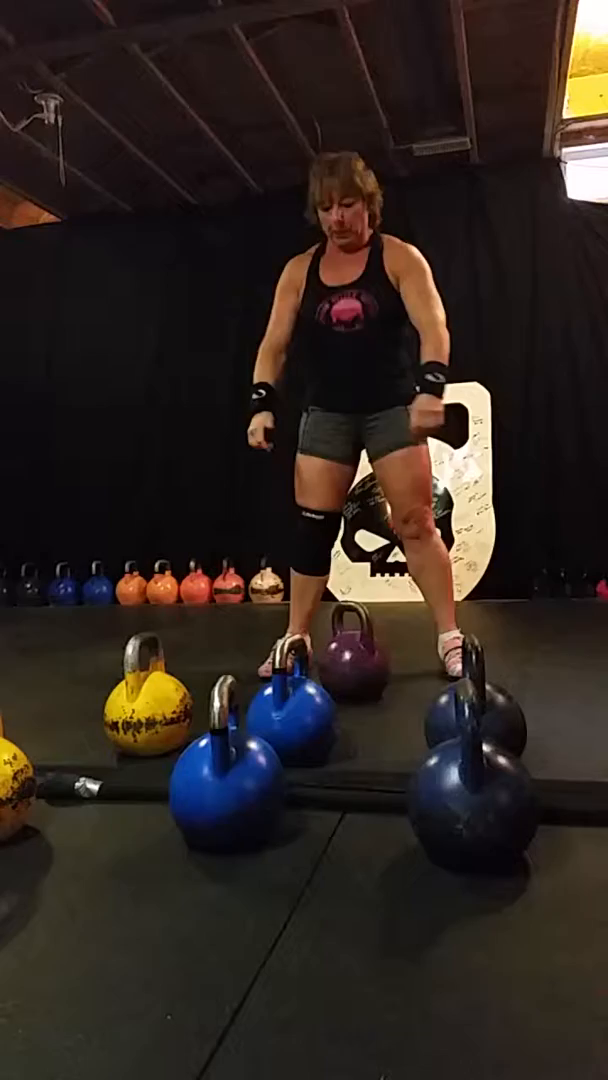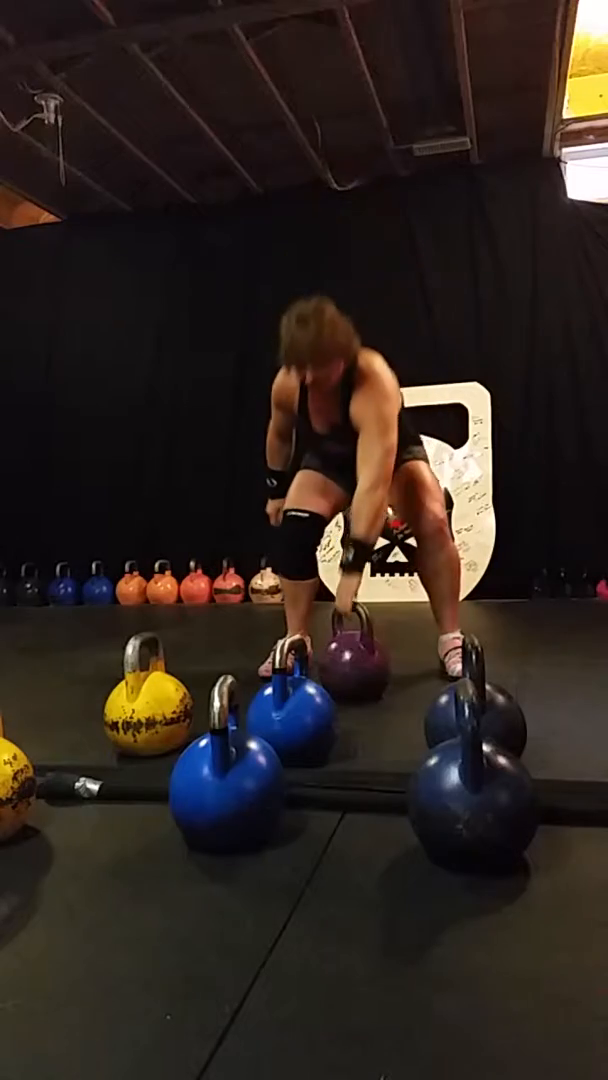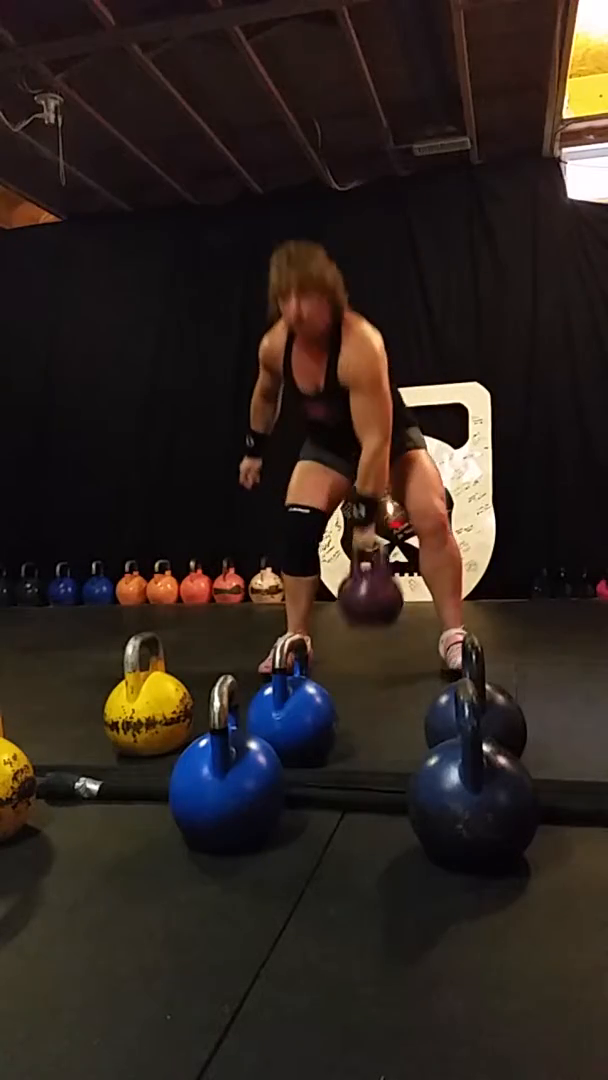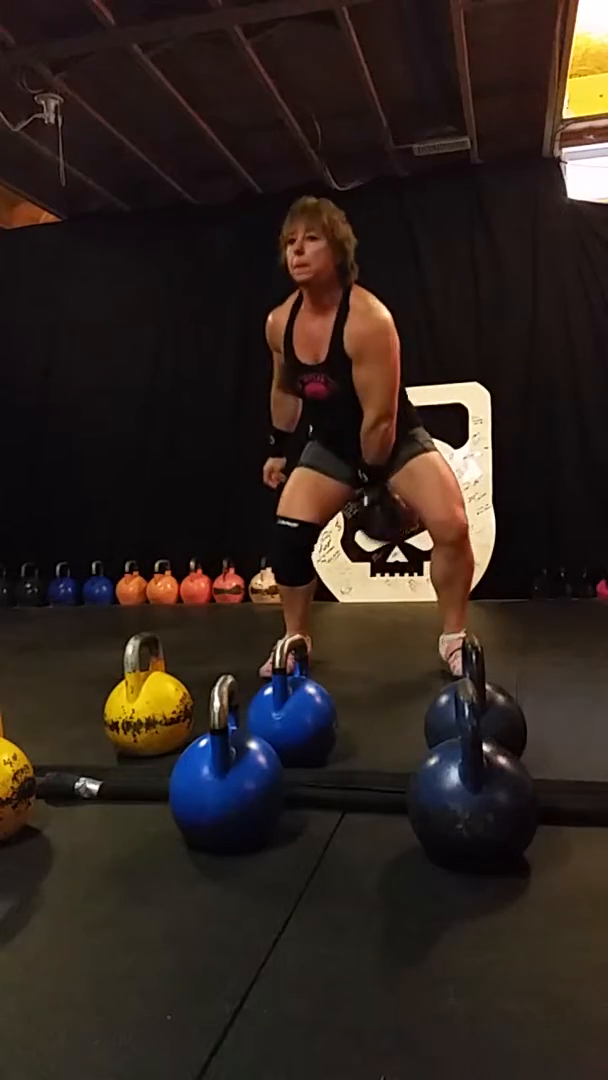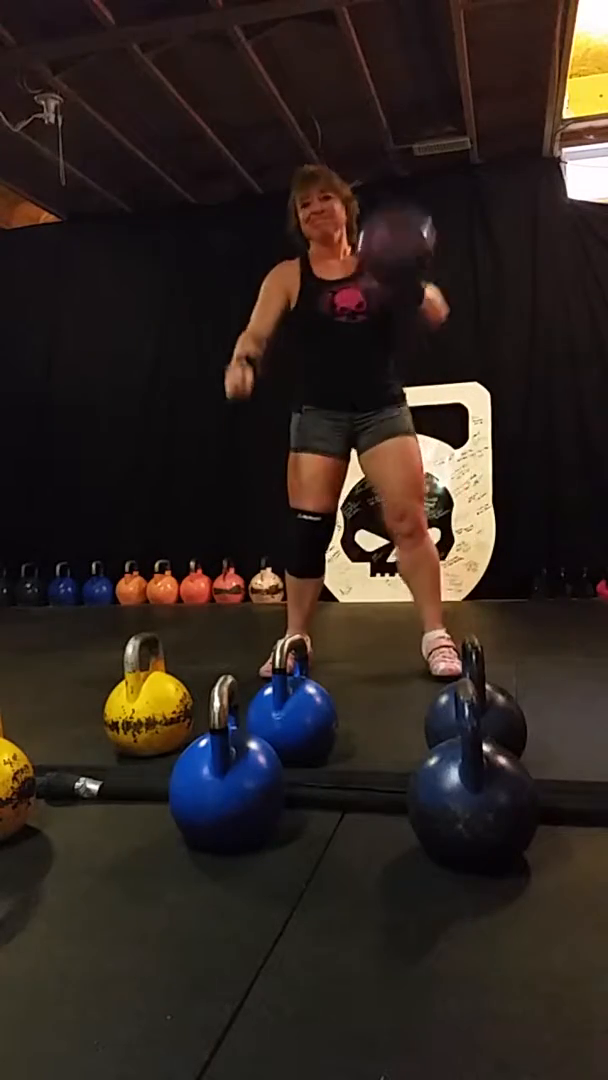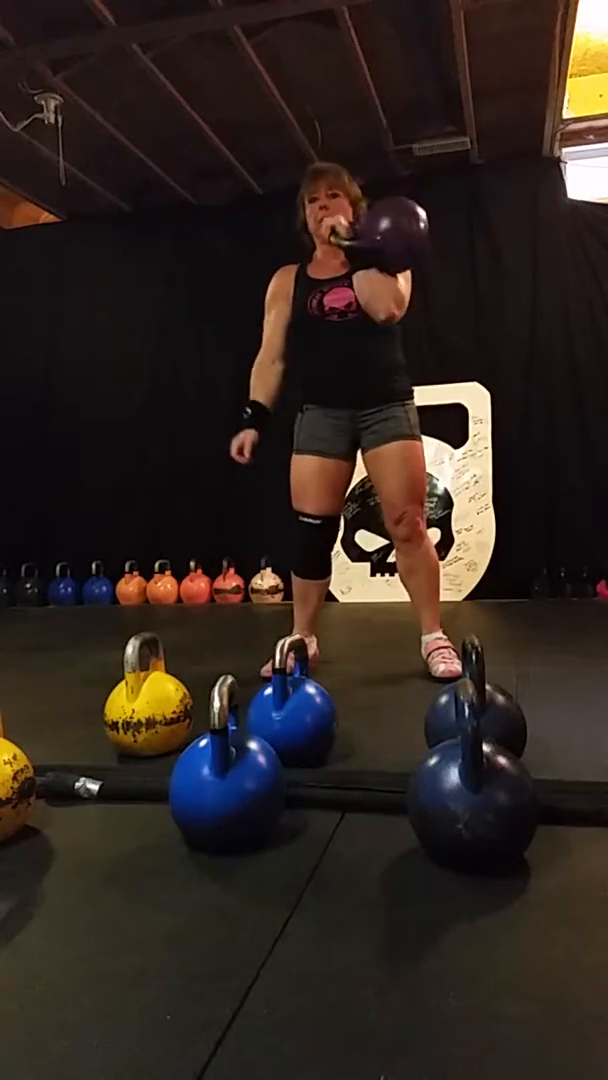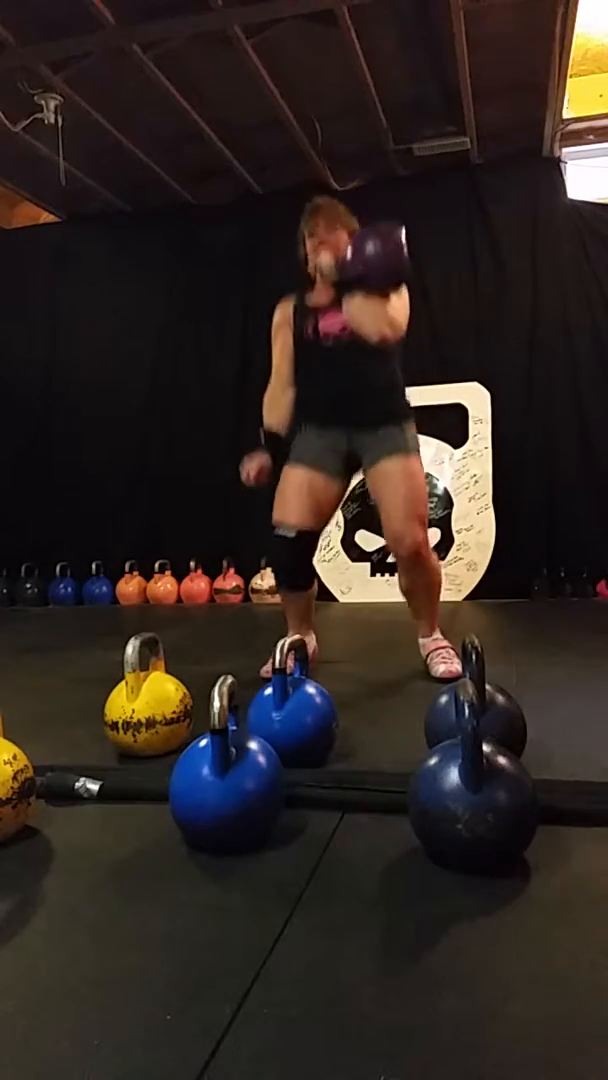
dt=0.5s
person 1, frame 1
left shoulder: (399, 258)
right shoulder: (299, 271)
left elbow: (432, 326)
right elbow: (273, 347)
left wrist: (431, 388)
right wrist: (261, 403)
left hip: (393, 408)
right hip: (327, 412)
left knee: (415, 522)
right knee: (312, 527)
left ankle: (451, 640)
right ankle: (296, 643)
person 1, frame 2
left shoulder: (374, 385)
right shoulder: (286, 385)
left elbow: (374, 484)
right elbow: (279, 434)
left wrist: (353, 567)
right wrist: (276, 488)
left hip: (393, 457)
right hip: (329, 462)
left knee: (431, 519)
right knee: (295, 527)
left ankle: (451, 641)
person 1, frame 3
left shoulder: (360, 347)
right shoulder: (274, 346)
left elbow: (377, 444)
right elbow: (266, 397)
left wrist: (366, 521)
right wrist: (254, 451)
left hip: (390, 439)
right hip: (327, 444)
left knee: (432, 518)
right knee: (298, 524)
left ankle: (454, 638)
right ankle: (296, 641)
person 1, frame 4
left shoulder: (368, 320)
right shoulder: (279, 323)
left elbow: (381, 417)
left wrist: (372, 478)
right wrist: (277, 449)
left hip: (397, 439)
right hip: (329, 446)
left knee: (451, 525)
right knee: (288, 536)
left ankle: (453, 640)
person 1, frame 5
right shoulder: (288, 277)
left elbow: (435, 312)
right elbow: (255, 334)
left wrist: (416, 290)
right wrist: (241, 363)
left hip: (383, 408)
right hip: (318, 414)
left knee: (408, 521)
right knee: (308, 528)
left ankle: (436, 638)
right ankle: (295, 640)
person 1, frame 6
right shoulder: (287, 281)
left elbow: (389, 308)
right elbow: (271, 356)
right wrist: (253, 418)
left hip: (386, 407)
right hip: (321, 413)
left knee: (407, 524)
right knee: (311, 531)
left ankle: (433, 638)
right ankle: (302, 641)
person 1, frame 7
left shoulder: (384, 290)
right shoulder: (291, 312)
left elbow: (384, 329)
right elbow: (282, 385)
left wrist: (341, 275)
right wrist: (269, 447)
left hip: (386, 430)
right hip: (320, 434)
left knee: (409, 543)
right knee: (287, 540)
left ankle: (432, 637)
right ankle: (300, 640)
